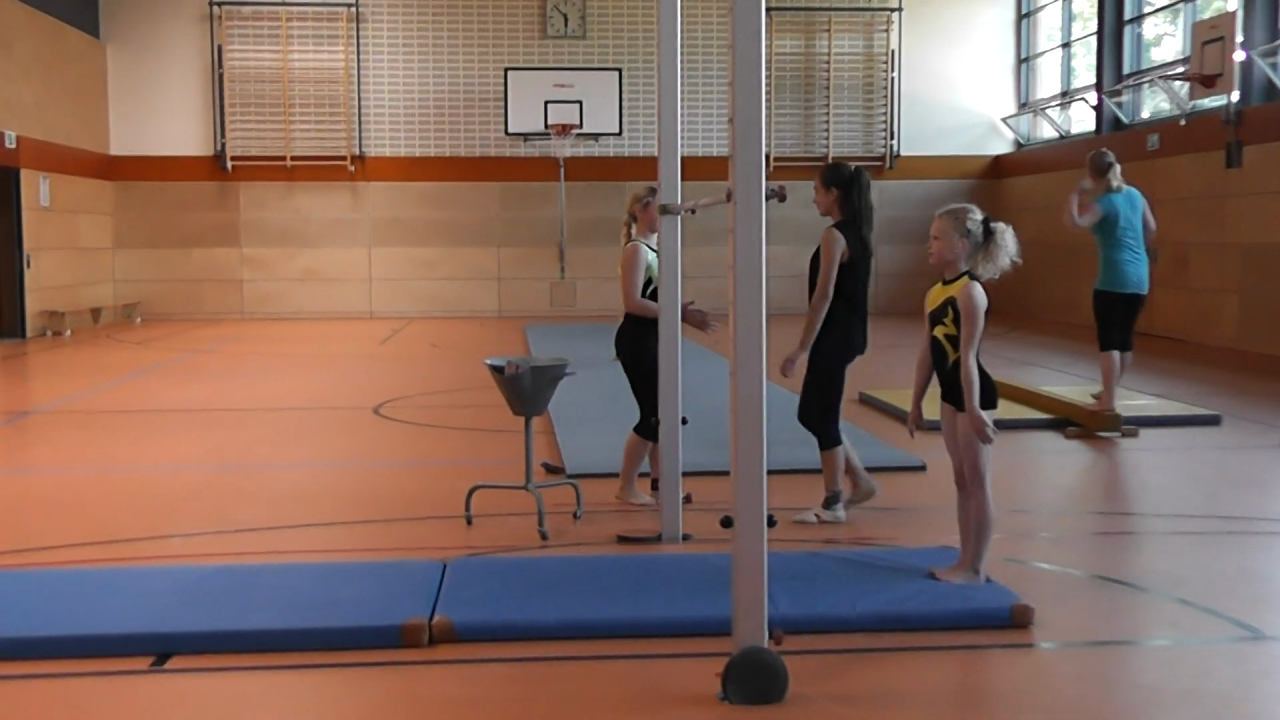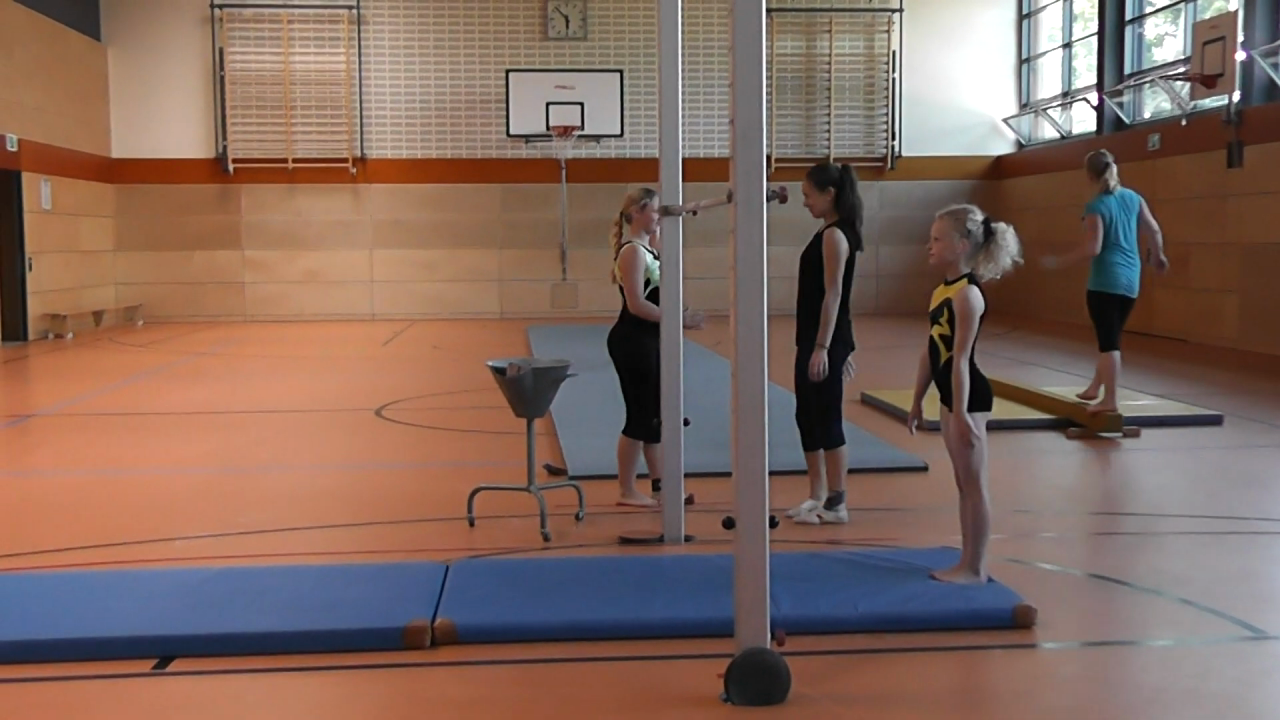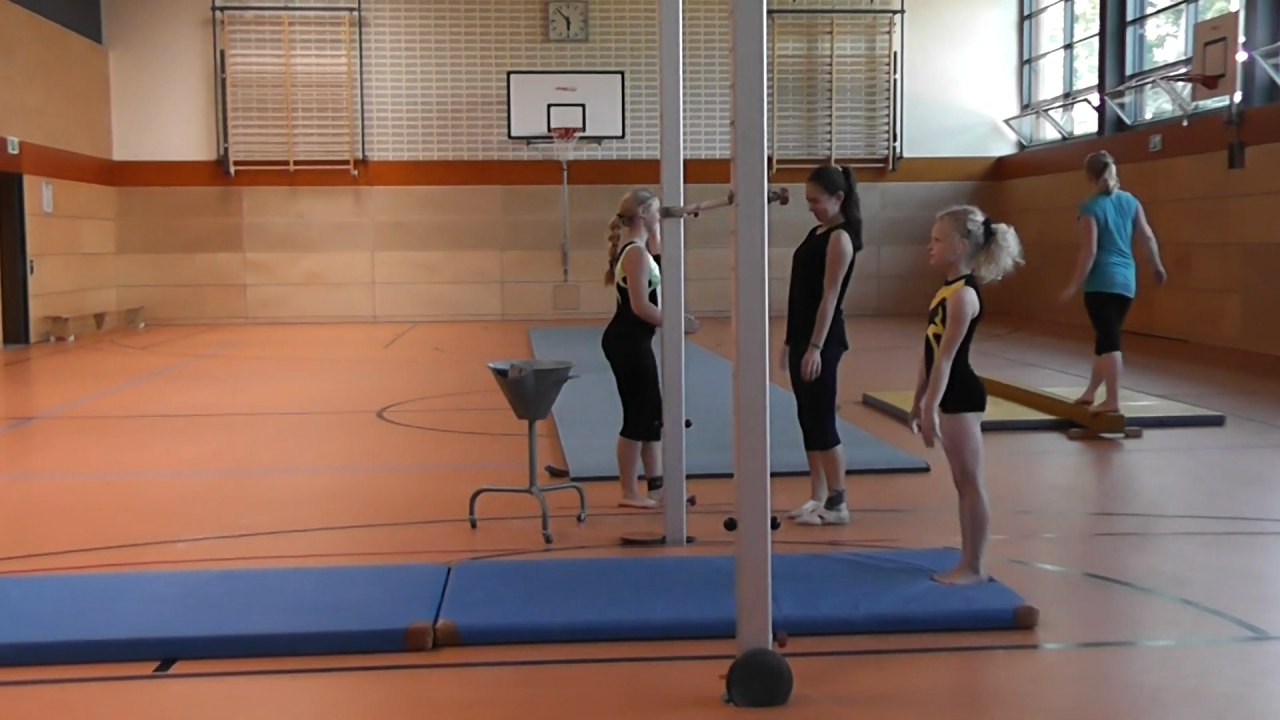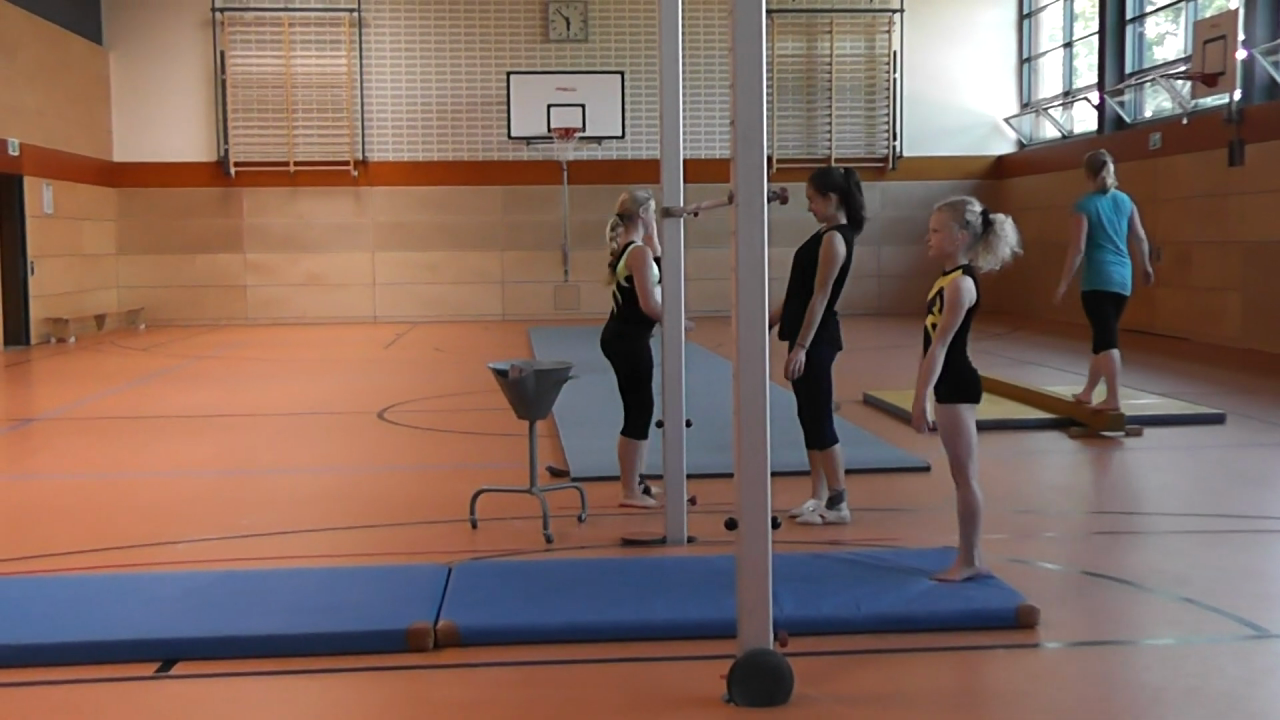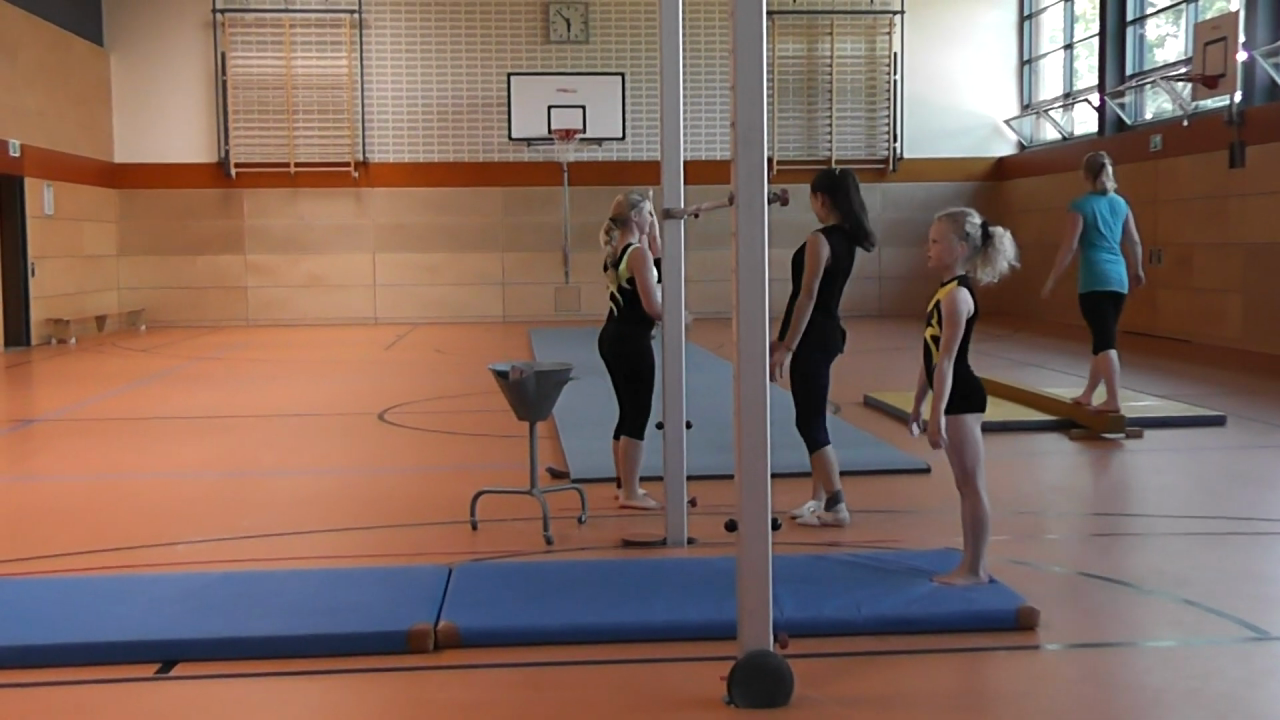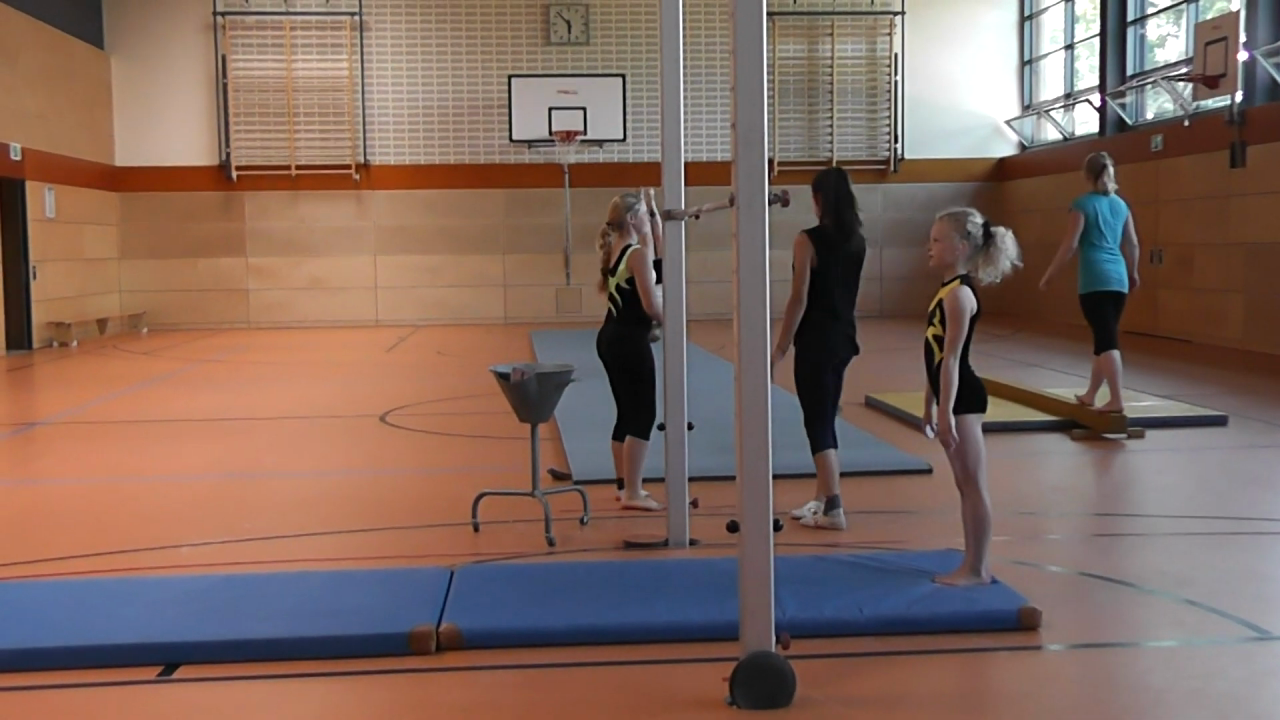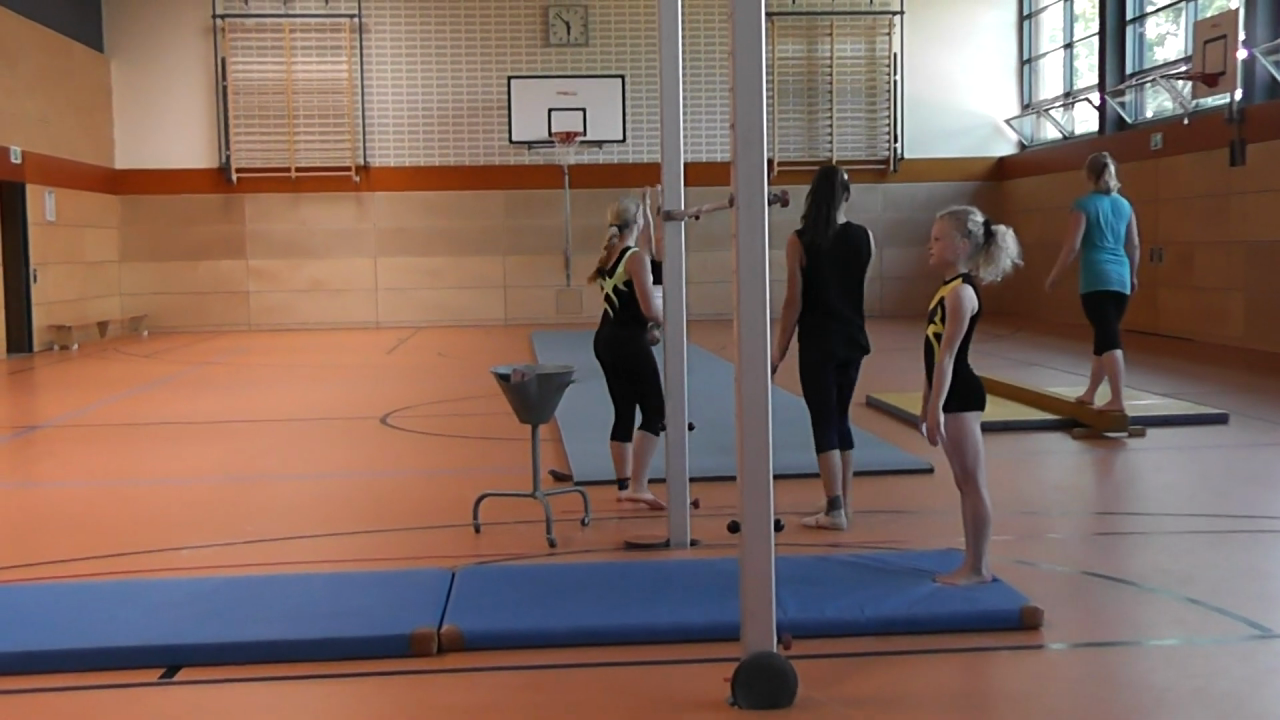
dt=0.2s
person 1, frame 1
left shoulder: (970, 292)
right shoulder: (934, 294)
left elbow: (968, 356)
right elbow: (927, 354)
left wrist: (973, 409)
right wrist: (916, 404)
left hip: (973, 395)
right hip: (951, 395)
left knee: (977, 484)
right knee: (962, 482)
left ankle: (974, 568)
right ankle: (964, 561)
person 1, frame 2
left shoulder: (967, 294)
right shoulder: (940, 292)
left elbow: (961, 359)
right elbow: (930, 353)
left wrist: (962, 413)
right wrist: (916, 401)
left hip: (968, 397)
right hip: (950, 396)
left knee: (973, 484)
right knee: (963, 483)
left ankle: (975, 568)
right ankle: (966, 562)
person 1, frame 3
left shoulder: (963, 296)
right shoulder: (945, 291)
left elbow: (945, 358)
right elbow: (930, 352)
left wrist: (932, 409)
right wrist: (919, 401)
left hip: (961, 397)
right hip: (948, 395)
left knee: (971, 483)
right knee: (962, 483)
left ankle: (975, 567)
right ankle: (967, 563)
person 1, frame 4
left shoulder: (960, 284)
right shoulder: (945, 282)
left elbow: (941, 346)
left wrist: (921, 397)
right wrist: (923, 396)
left hip: (957, 386)
right hip: (948, 387)
left knee: (965, 476)
right knee: (960, 475)
left ankle: (969, 559)
right ankle: (966, 558)
person 1, frame 5
left shoulder: (956, 296)
right shoulder: (945, 292)
left elbow: (946, 359)
right elbow: (931, 356)
left wrist: (938, 413)
right wrist: (918, 404)
left hip: (960, 399)
right hip: (950, 398)
left knee: (972, 486)
right knee: (964, 485)
left ankle: (975, 568)
right ankle: (969, 564)
person 1, frame 6
left shoulder: (959, 294)
right shoulder: (947, 291)
left elbow: (951, 359)
left wrist: (946, 412)
right wrist: (930, 406)
left hip: (962, 400)
right hip: (952, 398)
left knee: (974, 486)
right knee: (964, 486)
left ankle: (977, 569)
right ankle: (971, 565)
person 1, frame 7
left shoulder: (961, 293)
right shoulder: (947, 290)
left elbow: (948, 356)
left wrist: (936, 409)
right wrist: (927, 405)
left hip: (960, 397)
right hip: (950, 397)
left knee: (973, 484)
right knee: (963, 484)
left ankle: (978, 568)
right ankle: (972, 564)
person 2, frame 1
left shoulder: (834, 235)
right shoulder: (858, 233)
left elbow: (824, 297)
left wrist: (801, 347)
left hip: (833, 339)
right hip: (846, 337)
left knee: (821, 418)
right knee: (812, 414)
left ankle: (833, 504)
right ankle: (860, 480)
person 2, frame 2
left shoulder: (833, 235)
right shoulder: (834, 232)
left elbow: (832, 295)
left wrist: (822, 348)
left hip: (825, 339)
right hip: (815, 337)
left knee: (826, 420)
right knee: (807, 418)
left ankle: (836, 504)
right ankle: (818, 496)
person 2, frame 3
left shoulder: (840, 238)
right shoulder: (816, 233)
left elbow: (829, 297)
left wrist: (816, 347)
right wrist: (790, 341)
left hip: (821, 340)
right hip: (802, 337)
left knee: (822, 421)
right knee: (808, 420)
left ankle: (837, 505)
right ankle: (819, 497)
person 2, frame 4
left shoulder: (834, 239)
right shoulder: (823, 234)
left elbow: (820, 297)
right elbow: (798, 292)
left wrist: (801, 347)
right wrist: (768, 323)
left hip: (815, 340)
right hip: (805, 335)
left knee: (820, 420)
right knee: (809, 418)
left ankle: (838, 504)
right ankle: (820, 497)
person 2, frame 5
left shoulder: (819, 240)
right shoulder: (846, 237)
left elbow: (807, 298)
left wrist: (786, 348)
right wrist: (782, 338)
left hip: (812, 340)
right hip: (821, 337)
left knee: (810, 422)
right knee: (812, 420)
left ankle: (836, 506)
right ankle: (820, 499)
person 2, frame 6
left shoulder: (807, 240)
right shoulder: (855, 240)
left elbow: (799, 300)
left wrist: (780, 349)
left hip: (818, 340)
right hip: (843, 338)
left knee: (817, 423)
right knee: (825, 419)
left ankle: (833, 510)
right ankle: (821, 500)
person 2, frame 7
left shoulder: (800, 240)
right shoulder: (864, 236)
left elbow: (794, 301)
right elbow: (857, 290)
left wrist: (780, 349)
left hip: (819, 341)
right hip: (853, 339)
left knee: (824, 423)
right knee: (840, 419)
left ankle: (835, 511)
right ankle: (843, 501)
person 3, frame 1
left shoulder: (657, 249)
right shoulder: (635, 251)
right elbow: (632, 303)
right wrist: (677, 312)
left hip: (655, 340)
right hip: (637, 341)
left knee: (662, 414)
right knee: (652, 416)
left ankle: (659, 485)
right ankle: (627, 486)
person 3, frame 2
left shoulder: (649, 248)
right shoulder: (632, 252)
left elbow: (657, 295)
right elbow: (636, 304)
right wrist: (677, 319)
left hip: (647, 340)
right hip: (631, 341)
left knee: (655, 414)
right knee: (640, 416)
left ankle: (659, 486)
right ankle: (627, 490)
person 3, frame 3
left shoulder: (640, 249)
right shoulder: (635, 252)
right elbow: (640, 306)
left hip: (635, 341)
right hip: (627, 341)
left knee: (652, 412)
right knee: (637, 415)
left ankle: (655, 485)
right ankle: (629, 492)
person 3, frame 4
left shoulder: (624, 248)
right shoulder: (638, 251)
right elbow: (649, 304)
left hip: (620, 336)
right hip: (629, 340)
left knee: (641, 409)
right knee: (638, 412)
left ankle: (635, 482)
right ankle: (630, 490)
person 3, frame 5
left shoulder: (616, 252)
right shoulder: (639, 253)
right elbow: (652, 306)
left hip: (613, 336)
right hip: (632, 340)
left knee: (629, 412)
right knee: (638, 414)
left ankle: (625, 484)
right ankle: (630, 492)
person 3, frame 6
left shoulder: (612, 252)
right shoulder: (638, 254)
right elbow: (651, 305)
left hip: (610, 337)
right hip: (631, 340)
left knee: (626, 413)
right knee: (643, 414)
left ankle: (626, 485)
right ankle: (633, 493)
person 3, frame 7
left shoulder: (608, 255)
right shoulder: (636, 257)
right elbow: (649, 308)
right wrist: (661, 322)
left hip: (606, 339)
right hip: (629, 341)
left knee: (623, 412)
right knee: (655, 411)
left ankle: (625, 485)
right ankle: (638, 486)
person 4, frame 1
left shoulder: (1101, 202)
right shoulder: (1134, 194)
left elbow: (1075, 222)
right elbow: (1151, 228)
left wrist: (1075, 195)
left hip: (1113, 278)
right hip: (1139, 277)
left knee: (1108, 339)
right knee: (1124, 337)
left ankle: (1108, 399)
right ankle: (1108, 391)
person 4, frame 2
left shoulder: (1096, 207)
right shoulder: (1132, 197)
left elbow: (1093, 249)
right elbow: (1154, 230)
left wrist: (1059, 261)
right wrist: (1158, 255)
left hip: (1105, 280)
right hip: (1130, 280)
left knee: (1108, 339)
right knee: (1111, 337)
left ankle: (1109, 400)
right ankle: (1094, 388)
person 4, frame 3
left shoulder: (1090, 207)
right shoulder: (1129, 200)
left elbow: (1089, 251)
right elbow: (1147, 236)
left wrist: (1074, 286)
right wrist: (1157, 265)
left hip: (1101, 281)
right hip: (1126, 280)
left knee: (1108, 340)
right knee: (1107, 338)
left ankle: (1112, 400)
right ankle: (1090, 393)
person 4, frame 4
left shoulder: (1085, 205)
right shoulder: (1124, 200)
left elbow: (1078, 249)
right elbow: (1139, 237)
left wrist: (1064, 284)
right wrist: (1146, 266)
left hip: (1097, 279)
right hip: (1122, 278)
left knee: (1106, 338)
right knee: (1103, 336)
left ankle: (1113, 399)
right ankle: (1087, 392)
person 4, frame 5
left shoulder: (1081, 205)
right shoulder: (1120, 203)
left elbow: (1069, 247)
right elbow: (1134, 241)
left wrist: (1051, 280)
right wrist: (1137, 269)
left hip: (1095, 279)
right hip: (1119, 279)
left knee: (1105, 339)
right knee: (1103, 337)
left ankle: (1113, 400)
right ankle: (1088, 394)
person 4, frame 6
left shoulder: (1082, 204)
right shoulder: (1120, 204)
left elbow: (1070, 245)
right elbow: (1132, 243)
left wrist: (1048, 275)
right wrist: (1133, 272)
left hip: (1095, 279)
right hip: (1119, 279)
left knee: (1107, 340)
right knee: (1105, 338)
left ankle: (1116, 400)
right ankle: (1090, 395)
person 4, frame 7
left shoulder: (1084, 204)
right shoulder: (1124, 204)
left elbow: (1073, 246)
right elbow: (1134, 245)
left wrist: (1053, 276)
right wrist: (1132, 276)
left hip: (1097, 279)
right hip: (1121, 279)
left knee: (1109, 339)
right knee: (1105, 337)
left ankle: (1117, 400)
right ankle: (1090, 393)
